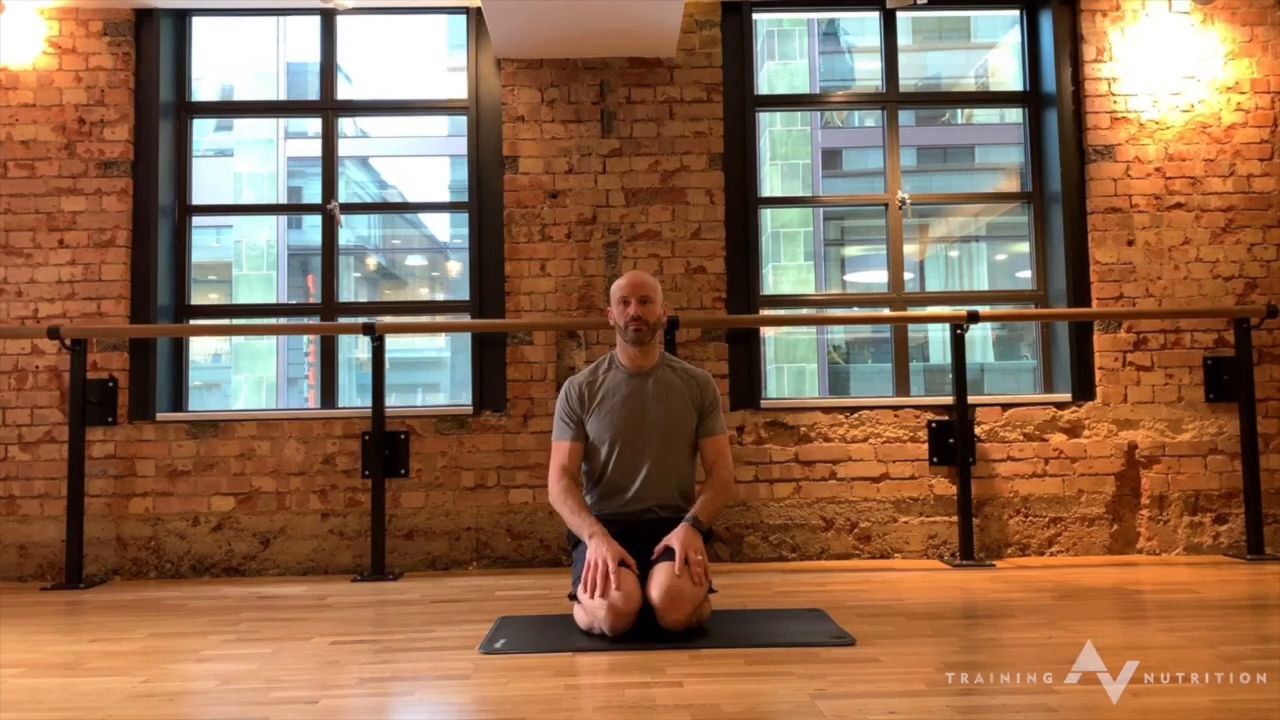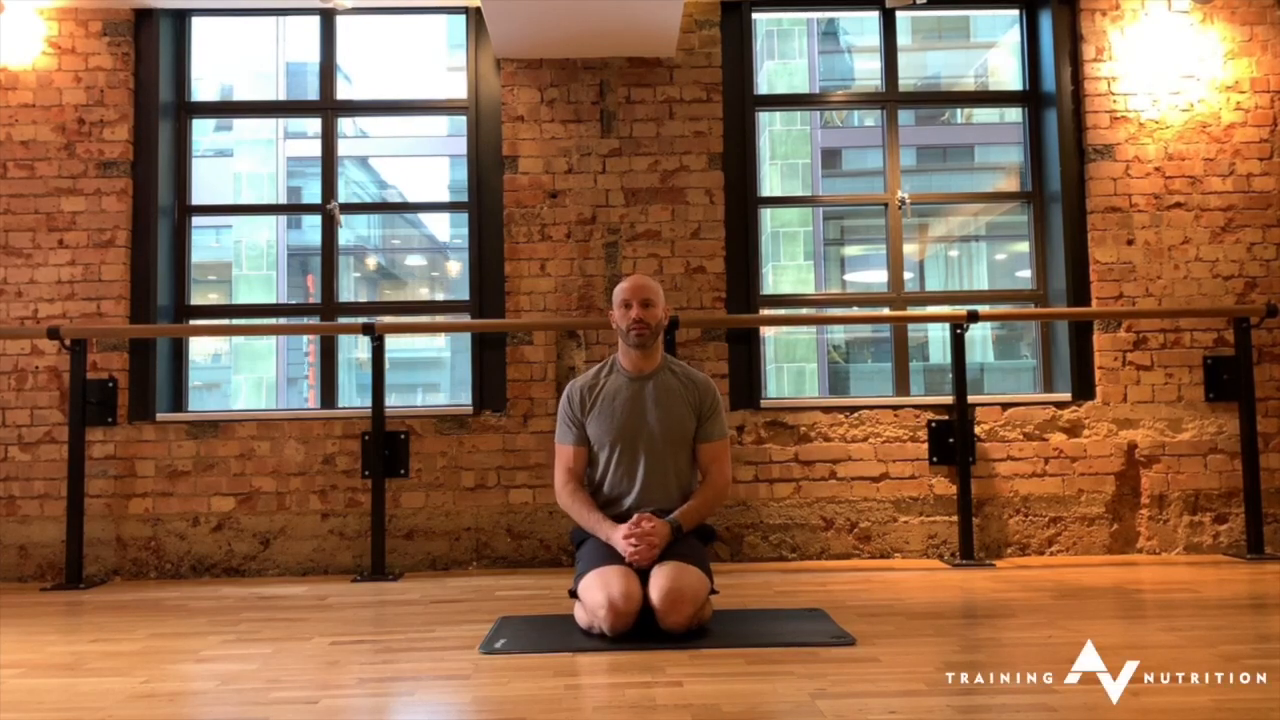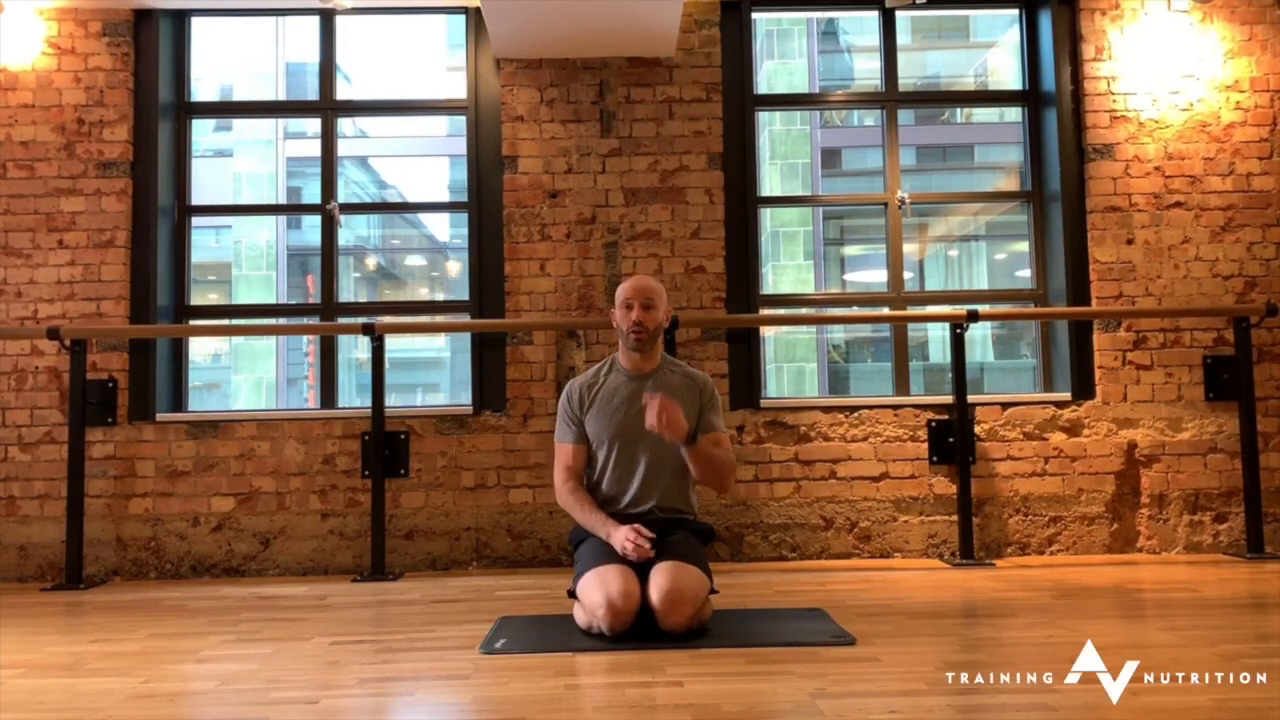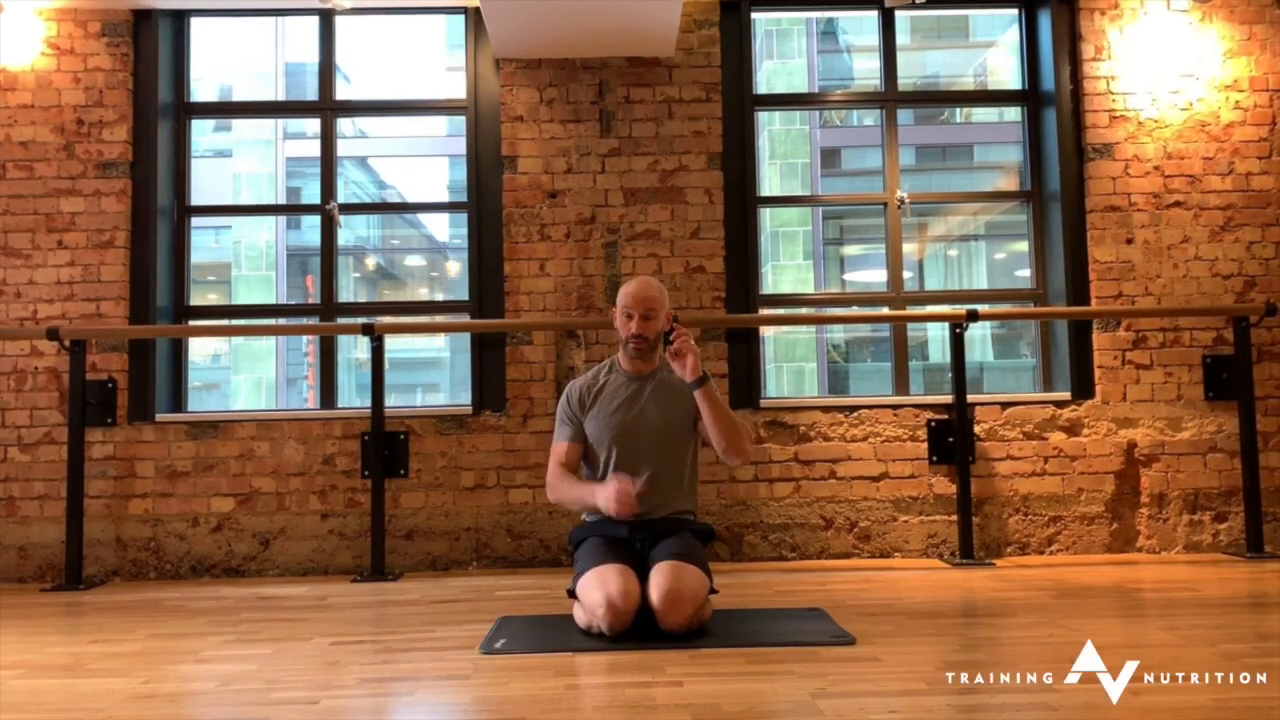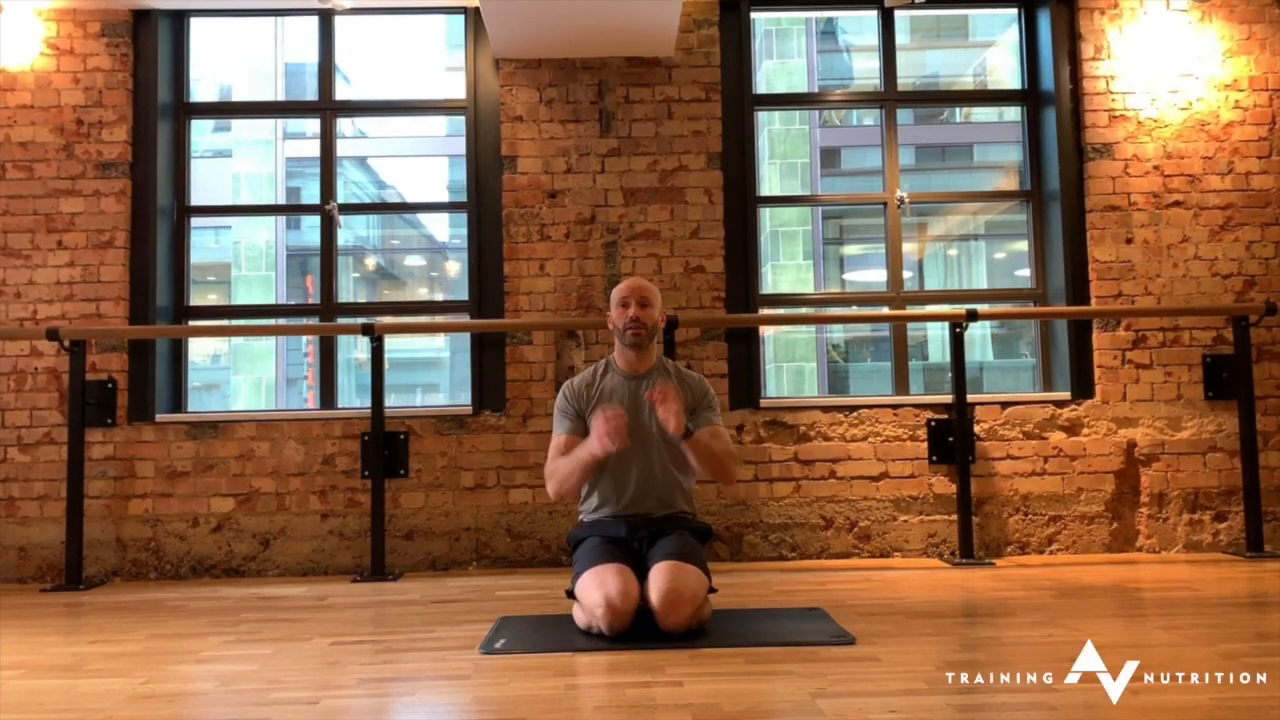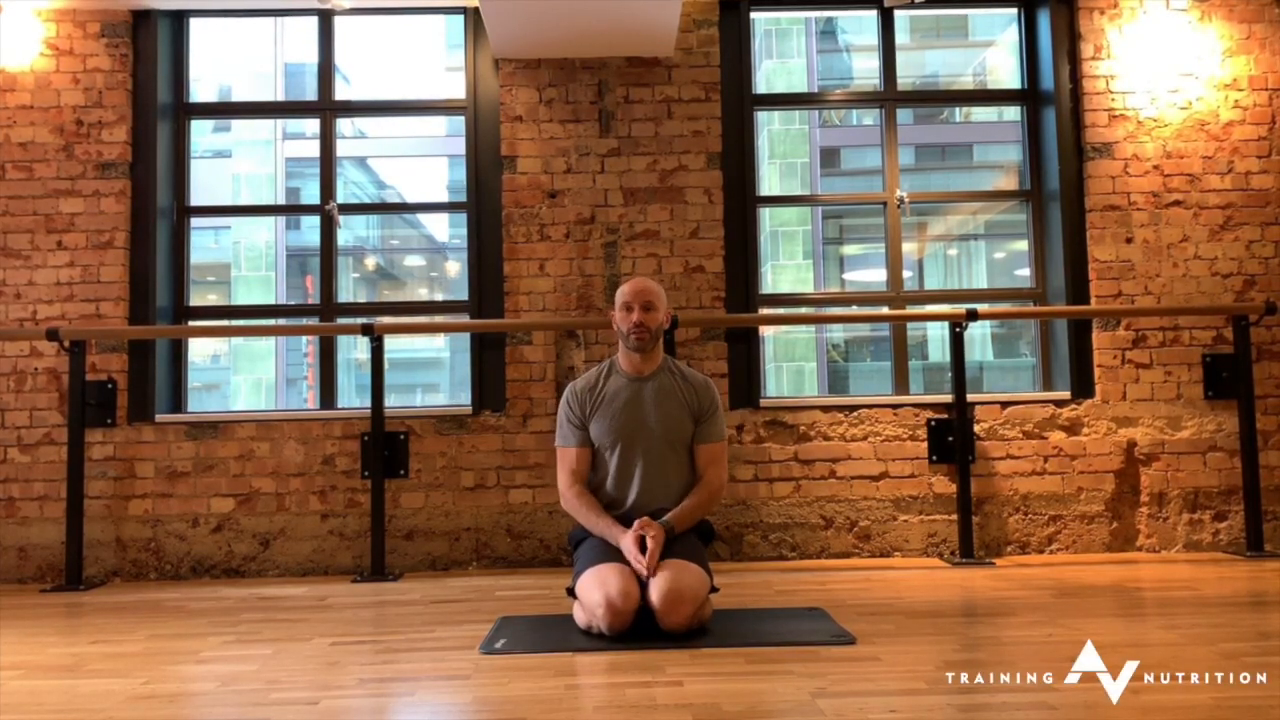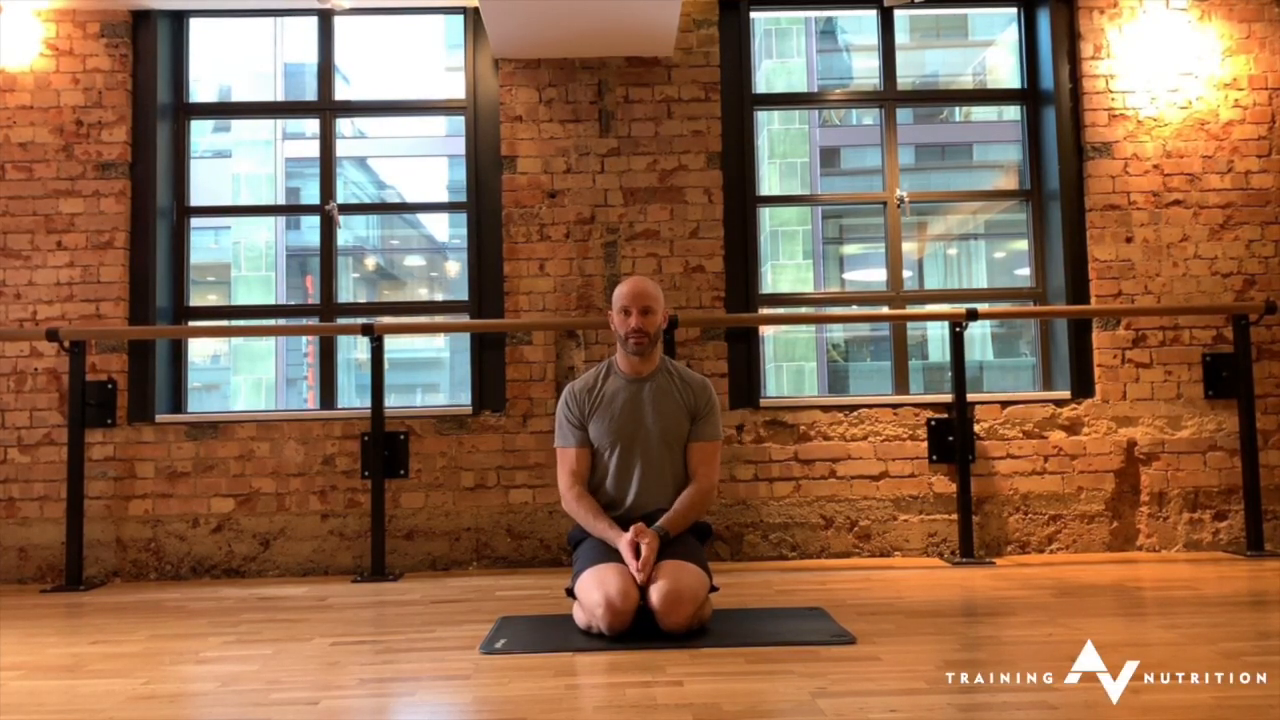
dt=0.7s
person 1, frame 1
left shoulder: (697, 384)
right shoulder: (579, 389)
left elbow: (721, 472)
right elbow: (561, 481)
left wrist: (692, 526)
right wrist: (596, 537)
left hip: (674, 527)
right hip: (606, 528)
left knee: (674, 607)
right knee: (613, 612)
right ankle: (586, 602)
person 1, frame 2
left shoulder: (699, 389)
right shoulder: (581, 392)
left elbow: (717, 479)
right elbow: (567, 484)
left wrist: (670, 527)
right wrist: (612, 533)
left hip: (678, 530)
right hip: (605, 530)
left knee: (675, 608)
right knee: (614, 611)
right ankle: (589, 595)
person 1, frame 3
left shoulder: (696, 386)
right shoulder: (581, 391)
left elbow: (723, 478)
right elbow: (566, 483)
left wrist: (683, 438)
right wrist: (612, 531)
left hip: (675, 527)
right hip: (604, 529)
left knee: (675, 607)
right knee: (614, 608)
right ankle: (590, 595)
person 1, frame 4
left shoulder: (693, 387)
right shoulder: (581, 392)
left elbow: (739, 454)
right elbow: (556, 482)
left wrist: (698, 381)
right wrist: (597, 493)
left hip: (675, 528)
right hip: (604, 528)
left knee: (675, 608)
right knee: (613, 609)
right ankle: (587, 597)
person 1, frame 5
left shoulder: (693, 387)
right shoulder: (577, 391)
left elbow: (726, 470)
right elbow: (556, 484)
left wrist: (682, 431)
right wrist: (592, 447)
left hip: (672, 526)
right hip: (603, 528)
left knee: (674, 609)
right knee: (611, 609)
right ankle: (588, 596)
person 1, frame 6
left shoulder: (699, 390)
right shoulder: (581, 393)
left elbow: (713, 481)
right elbow: (570, 488)
left wrist: (664, 527)
right wrist: (620, 536)
left hip: (677, 529)
right hip: (604, 531)
left knee: (674, 608)
right knee: (613, 609)
left ankle: (653, 591)
right ankle: (587, 594)
person 1, frame 7
left shoulder: (697, 390)
right shoulder: (579, 394)
left elbow: (704, 482)
right elbow: (571, 489)
left wrist: (657, 533)
right wrist: (618, 538)
left hip: (674, 529)
right hip: (603, 530)
left knee: (675, 609)
right knee: (612, 610)
left ankle: (653, 590)
right ankle: (588, 595)
